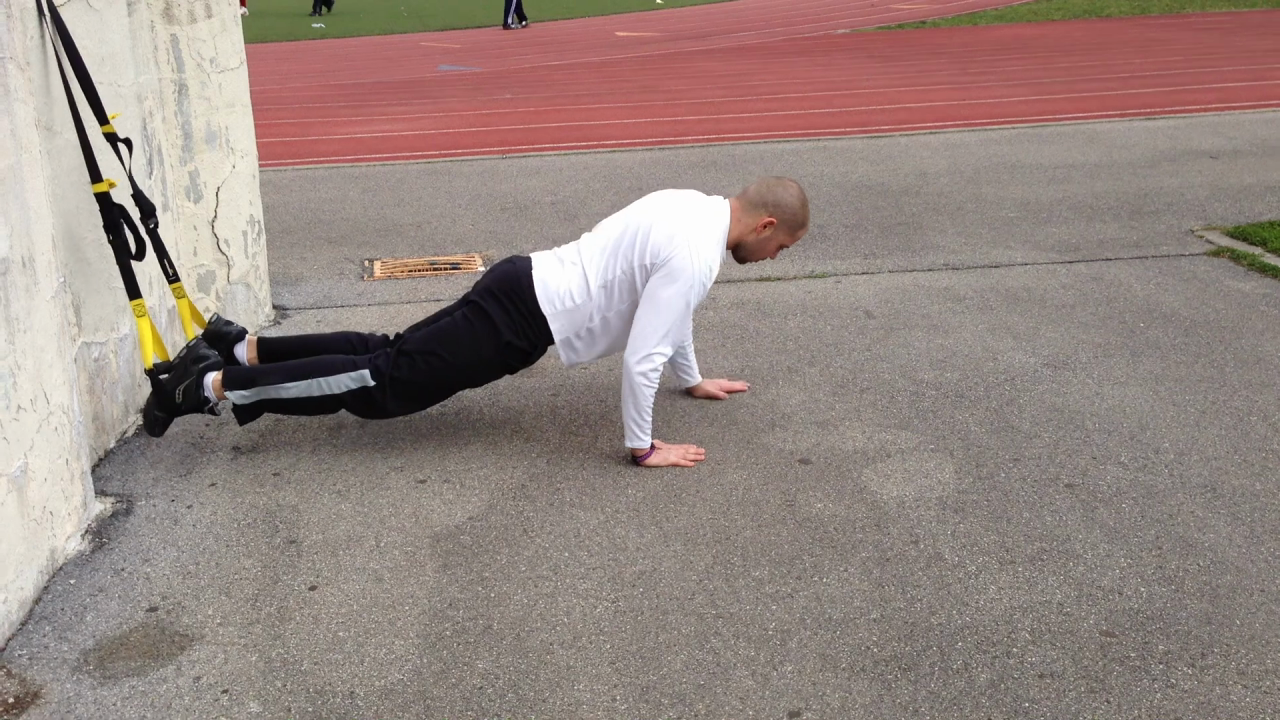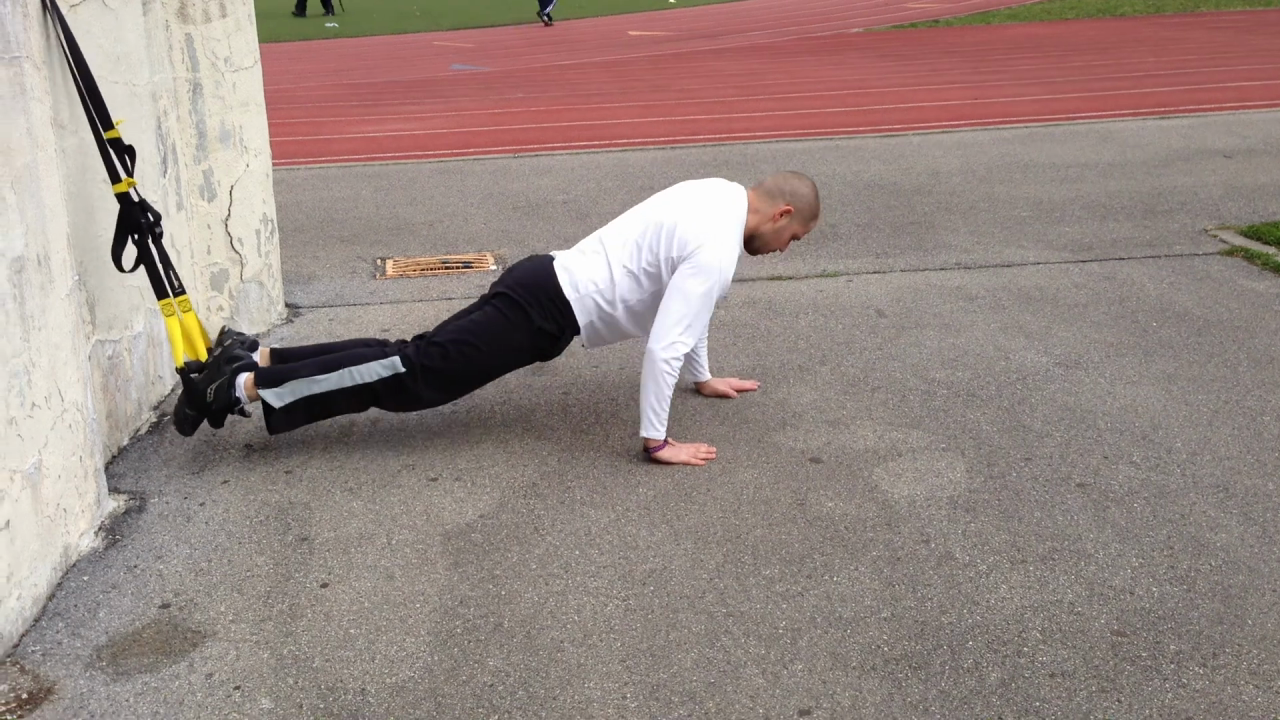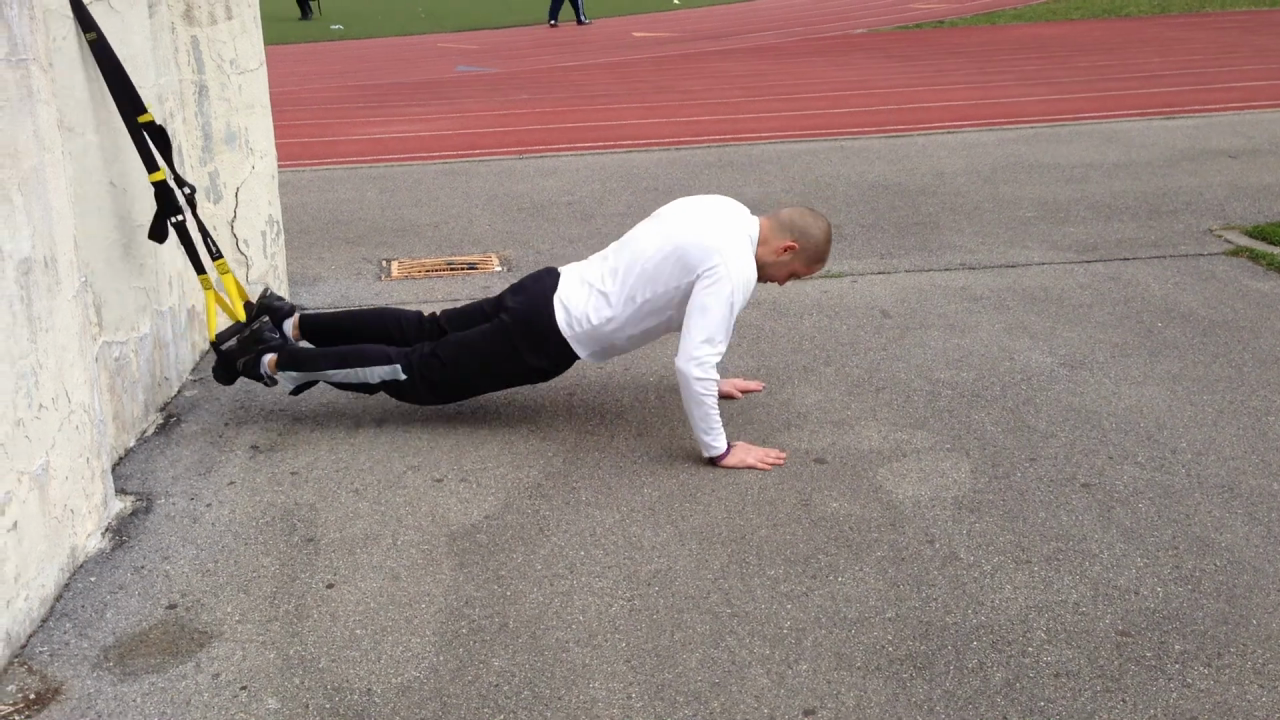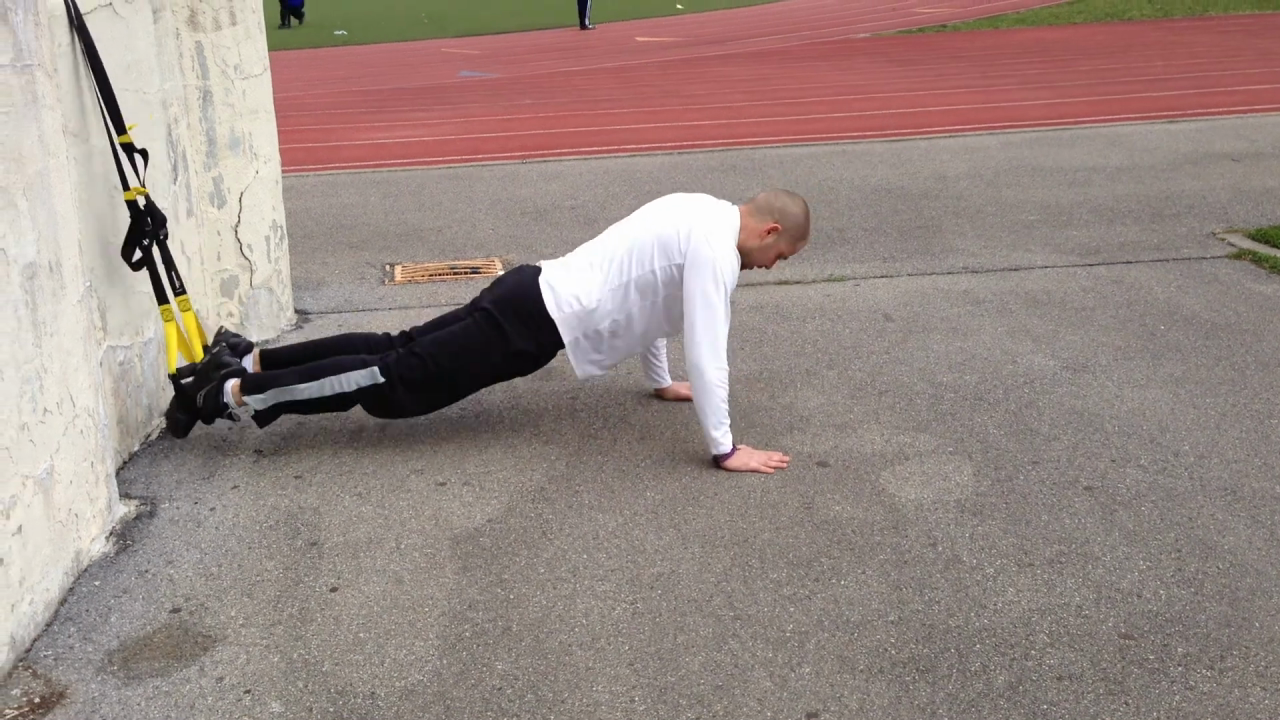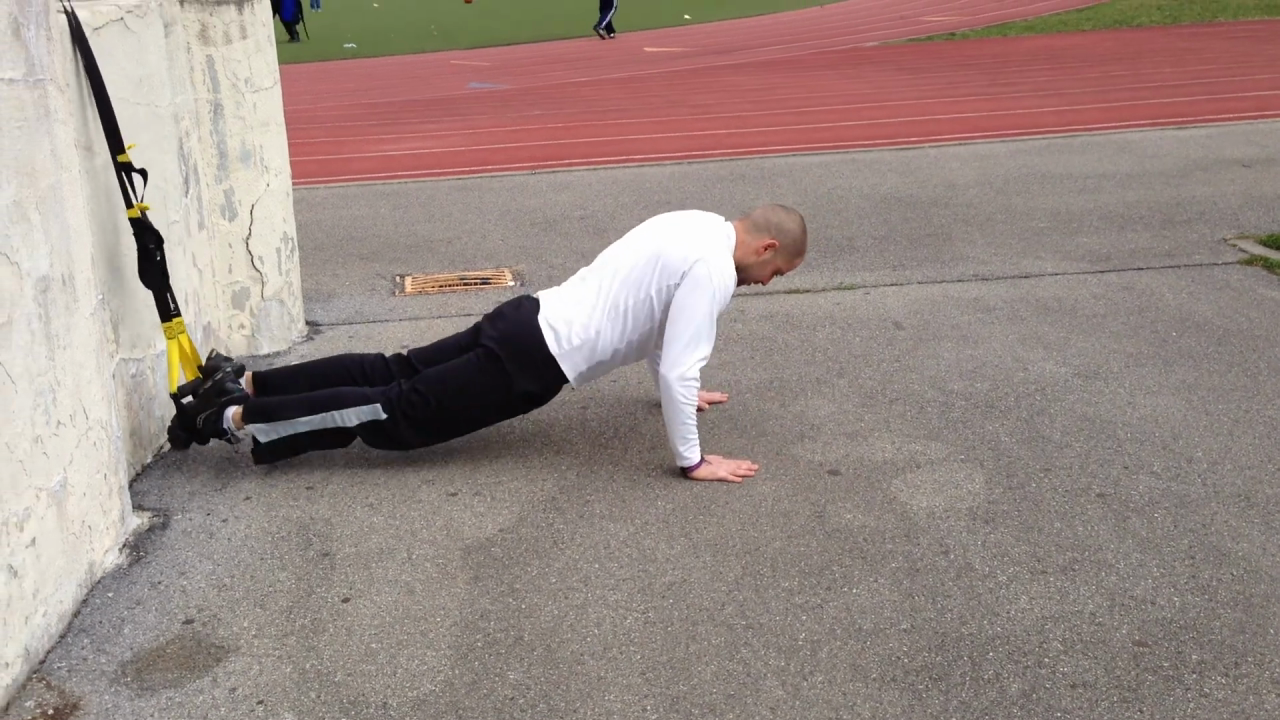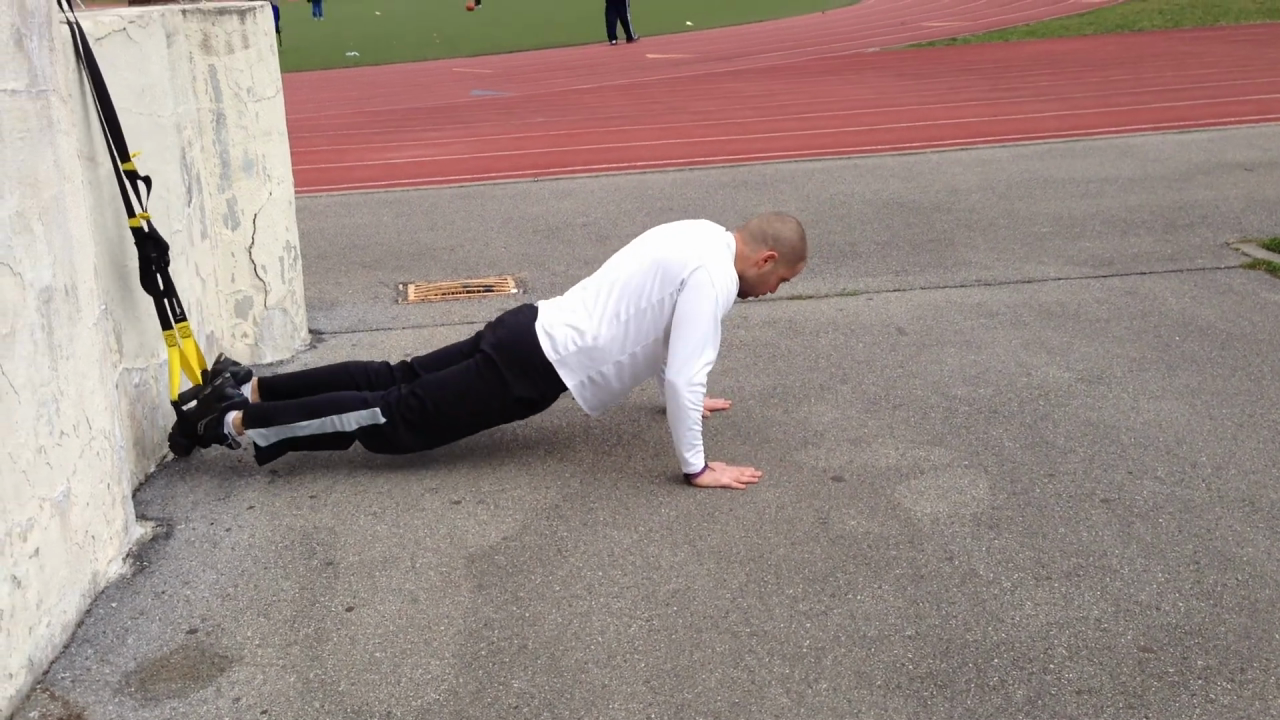
dt=0.4s
person 1, frame 1
left shoulder: (694, 205)
right shoulder: (697, 258)
right elbow: (643, 357)
left wrist: (696, 379)
right wrist: (643, 447)
left hip: (523, 283)
right hip: (524, 319)
left knee: (387, 353)
right knee: (382, 383)
left ankle: (244, 347)
right ankle: (211, 385)
person 1, frame 2
left shoulder: (717, 195)
right shoulder: (719, 250)
left elbow: (676, 301)
right elbow: (663, 346)
left wrist: (705, 377)
right wrist: (656, 439)
left hip: (544, 280)
right hip: (548, 309)
left knee: (406, 355)
right knee: (411, 376)
left ankle: (255, 355)
right ankle: (243, 385)
person 1, frame 3
left shoulder: (723, 211)
right shoulder: (735, 268)
right elbow: (691, 364)
left wrist: (713, 379)
right wrist: (719, 449)
left hip: (550, 290)
right hip: (552, 335)
left knee: (424, 331)
right knee: (416, 372)
left ankle: (288, 322)
right ankle: (273, 361)
person 1, frame 4
left shoulder: (700, 211)
right shoulder: (718, 247)
right elbow: (706, 352)
left wrist: (663, 383)
right wrist: (725, 448)
left hip: (531, 292)
right hip: (537, 321)
left knee: (395, 350)
right knee: (396, 383)
left ankle: (248, 359)
right ankle: (237, 392)
person 1, frame 5
left shoulder: (699, 226)
right shoulder: (715, 268)
right elbow: (678, 369)
left wrist: (680, 391)
right wrist: (692, 460)
left hip: (530, 317)
right hip: (536, 359)
left knee: (390, 375)
right knee: (396, 414)
left ankle: (240, 381)
right ankle: (235, 416)
person 1, frame 6
left shoulder: (701, 236)
right shoulder: (715, 275)
right elbow: (684, 375)
left wrist: (684, 396)
right wrist: (697, 467)
left hip: (532, 331)
right hip: (536, 366)
left knee: (395, 383)
right knee: (395, 419)
left ankle: (246, 386)
right ankle: (237, 421)
